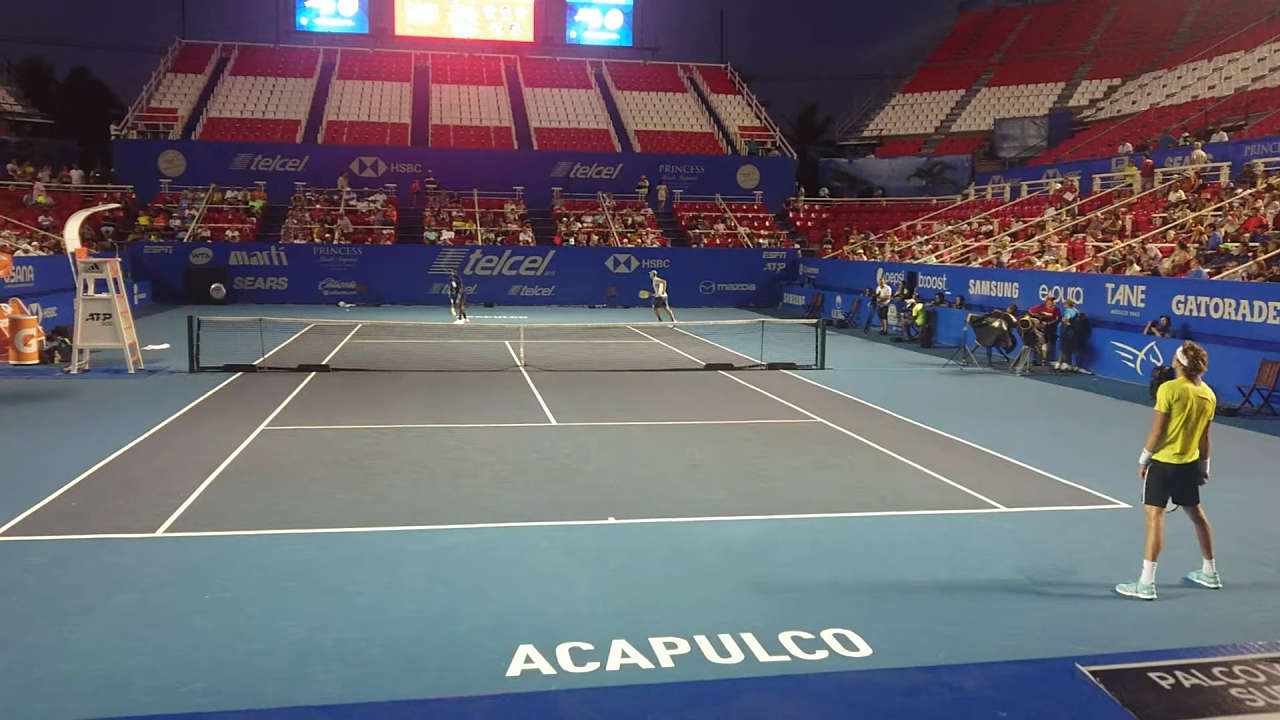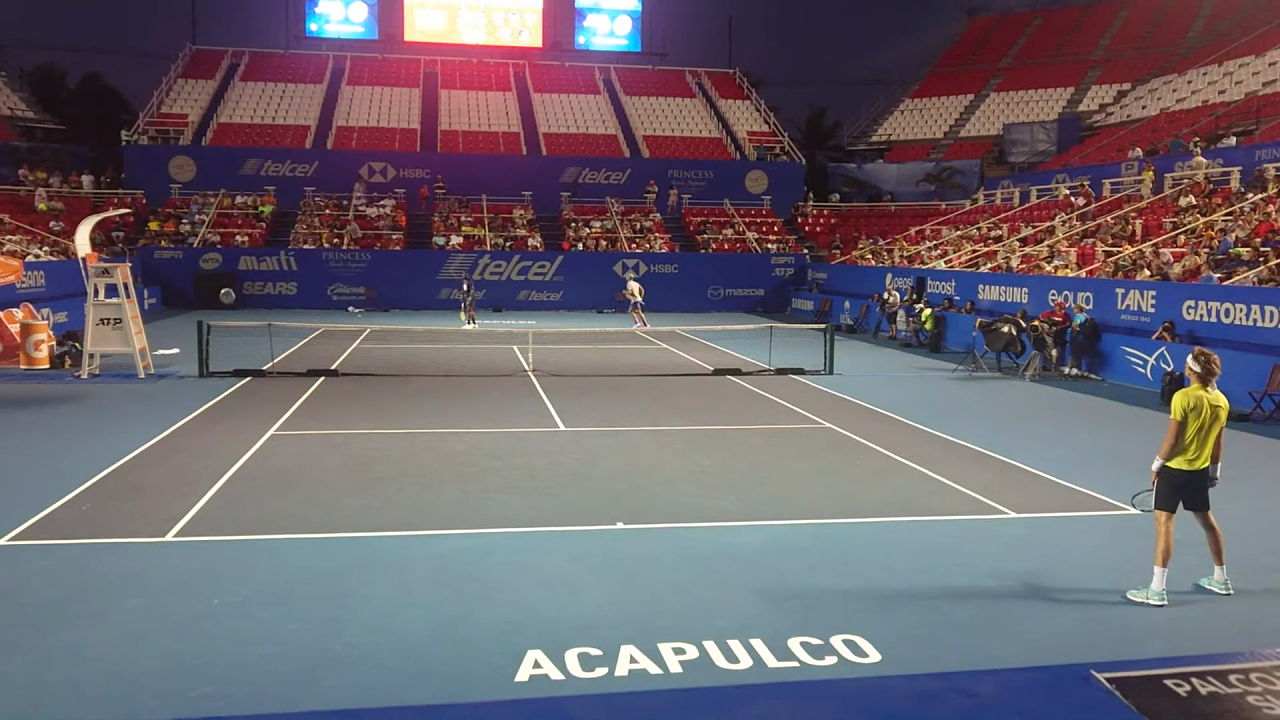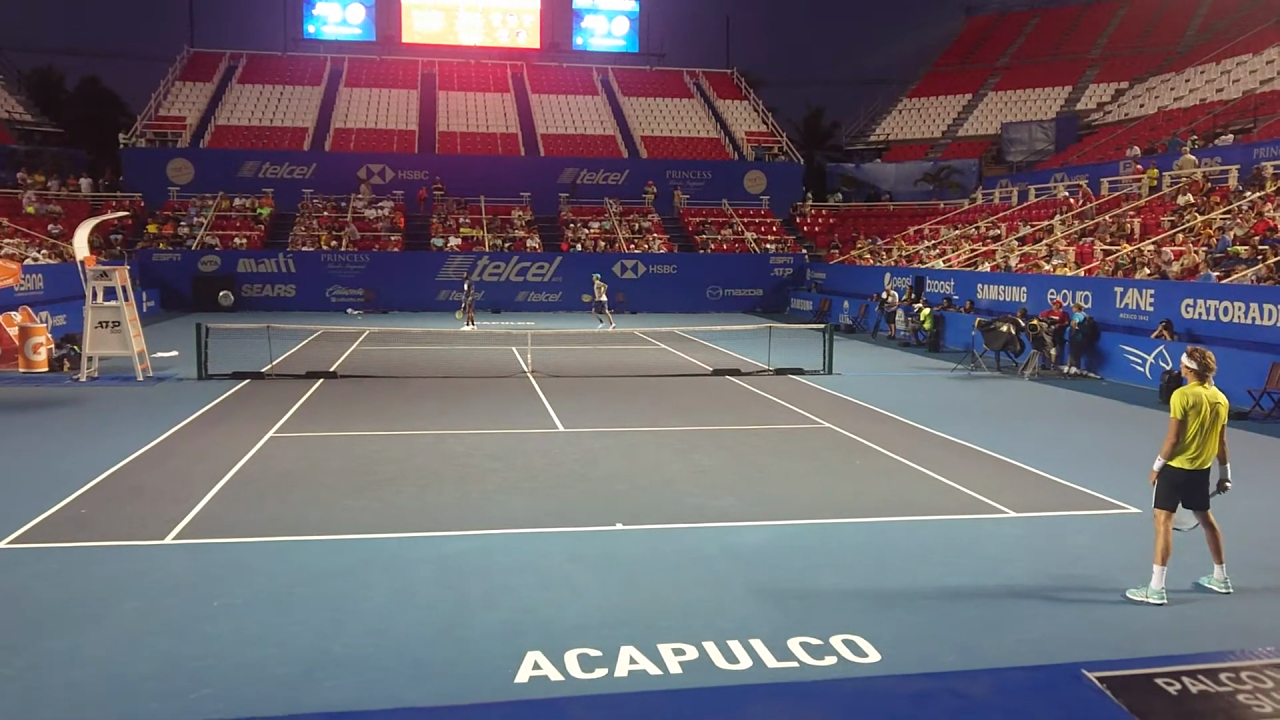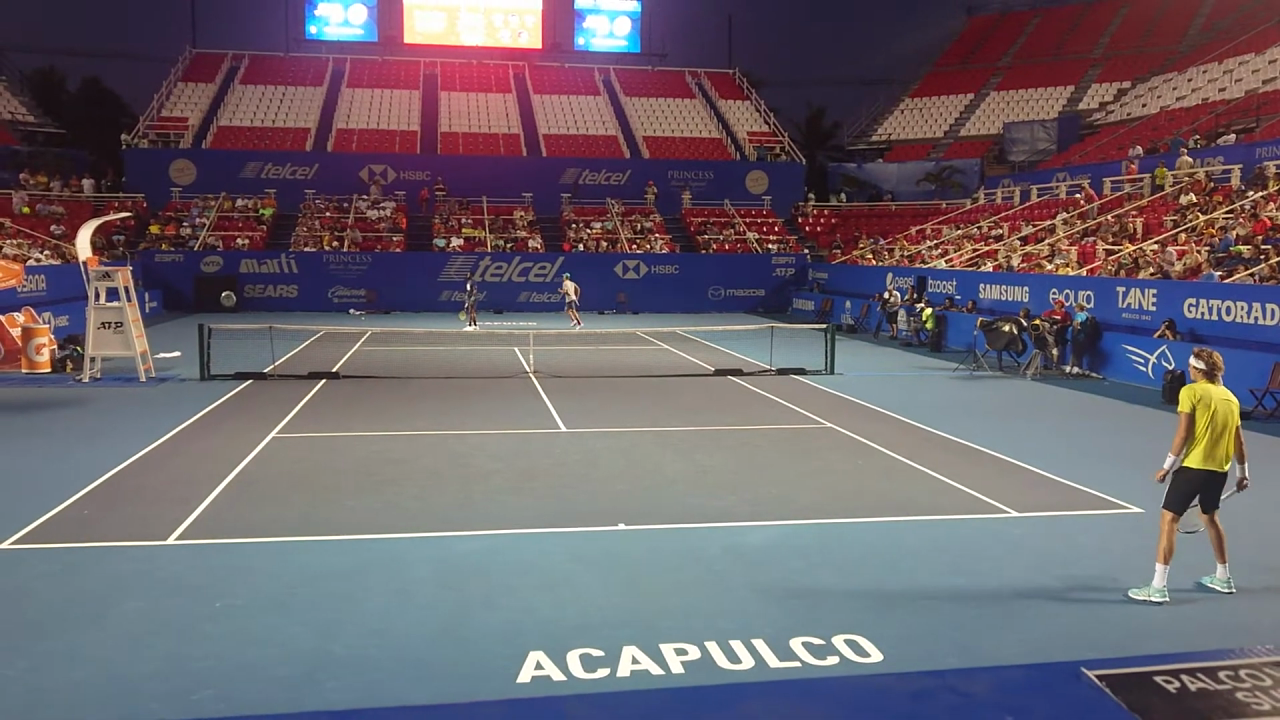
dt=0.4s
person 1, frame 1
left shoulder: (1169, 389)
right shoulder: (1208, 395)
left elbow: (1157, 431)
right elbow: (1205, 436)
left wrist: (1143, 459)
right wrist: (1204, 467)
left hip: (1163, 463)
right hip: (1189, 464)
left knee: (1154, 517)
right knee: (1196, 514)
left ankle: (1146, 583)
right ankle: (1210, 572)
person 1, frame 2
left shoulder: (1184, 397)
right shoulder: (1222, 401)
left elbow: (1172, 439)
right elbow: (1217, 442)
left wrist: (1155, 466)
right wrist: (1214, 472)
left hip: (1174, 468)
right hip: (1200, 471)
left knee: (1164, 523)
right knee: (1207, 521)
left ankle: (1157, 589)
right ankle: (1221, 579)
person 1, frame 3
left shoulder: (1183, 395)
right shoulder: (1220, 398)
left elbow: (1173, 439)
right elbow: (1221, 441)
left wrist: (1157, 466)
right wrist: (1224, 474)
left hip: (1175, 468)
right hip: (1201, 470)
left knee: (1163, 522)
right knee: (1206, 520)
left ankle: (1156, 588)
right ankle: (1220, 578)
person 1, frame 4
left shoulder: (1191, 392)
right shoulder: (1231, 398)
left elbow: (1183, 434)
right elbow: (1238, 441)
left wrist: (1167, 465)
right wrist: (1242, 472)
left hip: (1193, 468)
right hip: (1219, 470)
left knee: (1168, 522)
right knee: (1211, 519)
left ankle: (1158, 587)
right ankle: (1223, 578)
